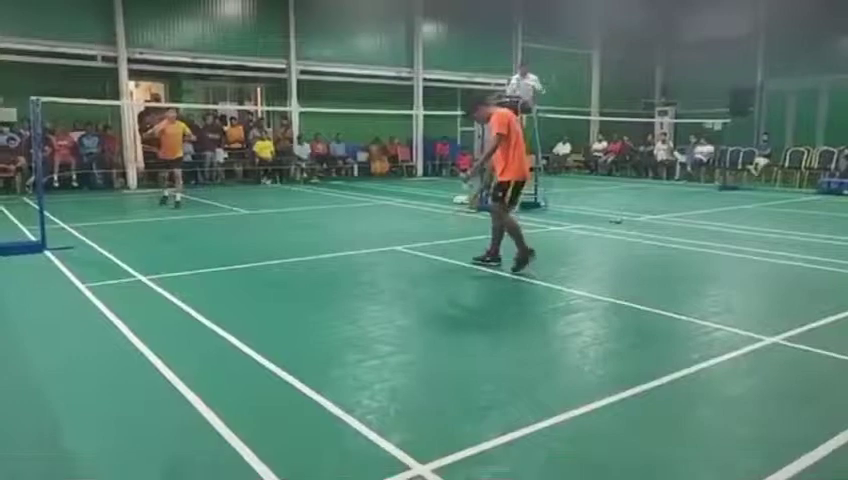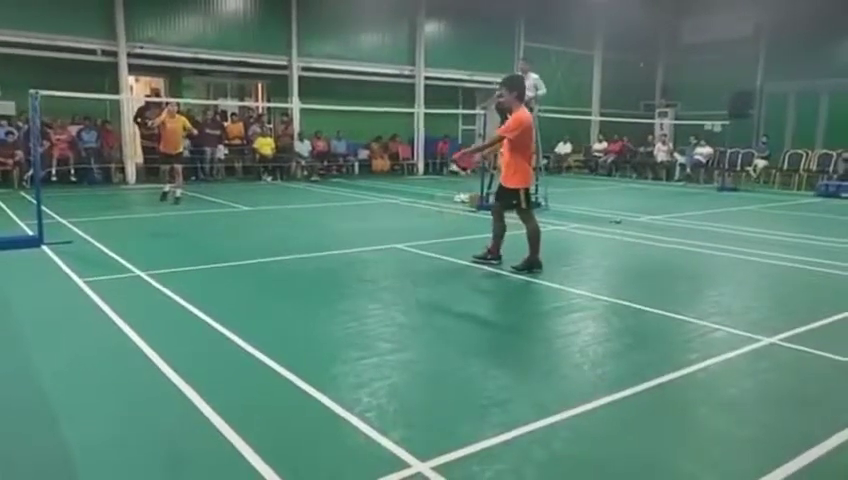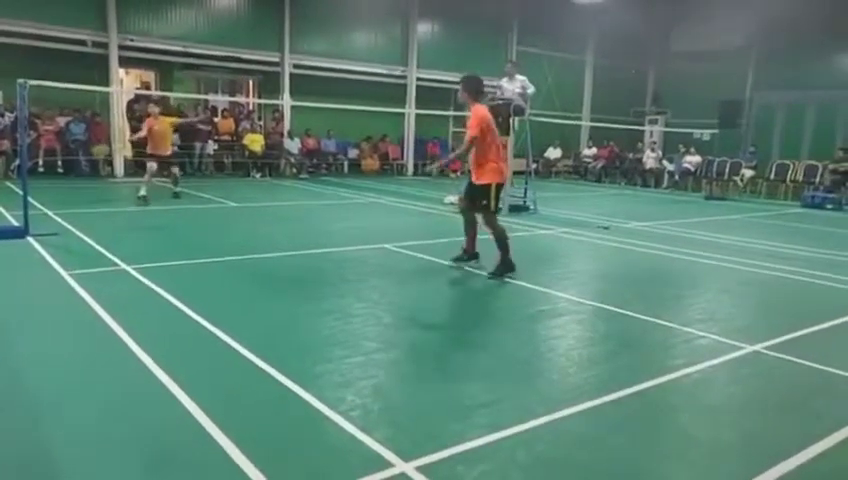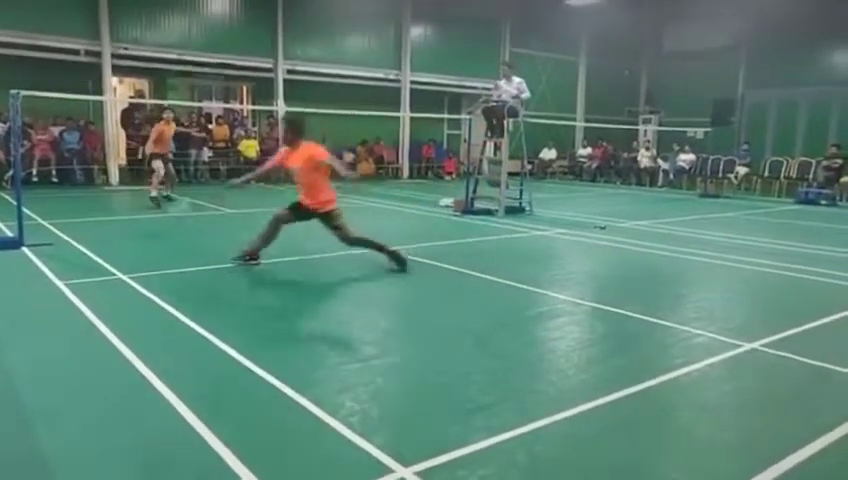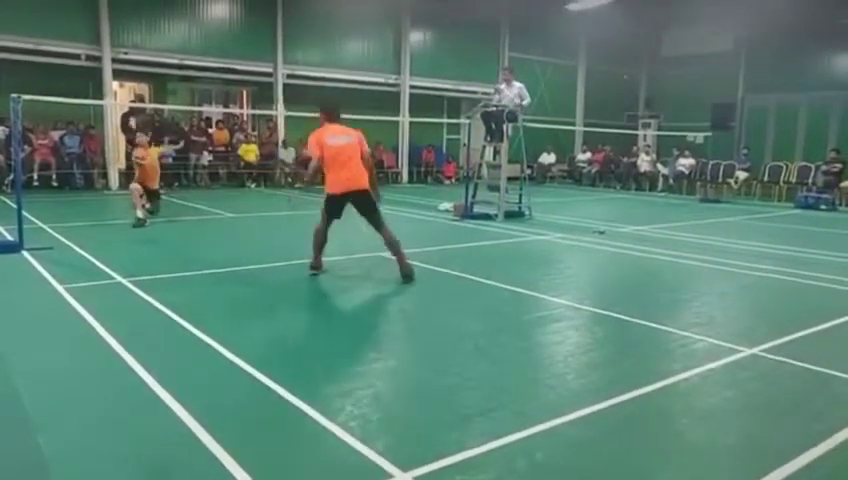
dt=1s
person 1, frame 1
left shoulder: (500, 115)
right shoulder: (500, 117)
left elbow: (494, 145)
left wrist: (475, 167)
right wrist: (489, 173)
left hip: (513, 173)
right hip: (507, 172)
left knee: (501, 211)
right knee: (496, 210)
left ankle: (524, 251)
right ankle: (493, 254)
person 1, frame 2
left shoulder: (520, 117)
right shoulder: (517, 116)
left elbow: (492, 141)
right elbow: (502, 142)
left wrist: (466, 152)
right wrist: (479, 155)
left hip: (518, 177)
right hip: (508, 176)
left knee: (526, 217)
right knee: (497, 211)
left ankle: (534, 260)
right ankle: (494, 253)
person 1, frame 3
left shoulder: (478, 114)
right shoulder: (478, 112)
left elbow: (466, 147)
left wrist: (443, 163)
left hip: (491, 174)
right hip: (480, 173)
left knee: (489, 218)
right knee: (465, 207)
left ankle: (506, 262)
right ankle: (469, 251)
person 1, frame 4
left shoulder: (312, 150)
right shoulder: (284, 153)
left elbow: (332, 161)
right elbow: (264, 170)
left wrist: (344, 172)
right wrist: (240, 180)
left hip: (325, 203)
right hip: (306, 202)
left knee: (348, 238)
right knee: (277, 218)
left ankle: (390, 254)
right ankle: (252, 253)
person 1, frame 5
left shoulder: (317, 136)
right shoulder: (355, 134)
left elbow: (315, 165)
right elbow: (368, 161)
left wrist: (306, 182)
right wrist: (374, 188)
left hip: (336, 188)
right hip: (360, 186)
left knee: (323, 224)
right knee: (381, 227)
left ankle: (316, 263)
right ankle: (404, 266)
